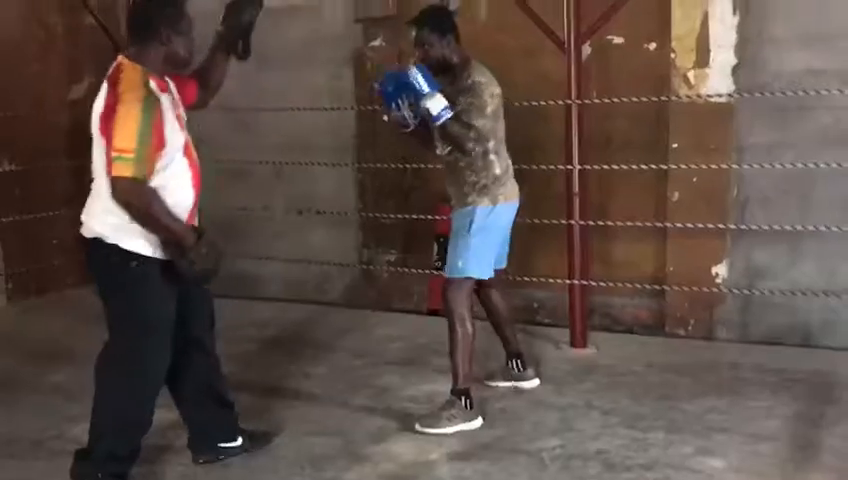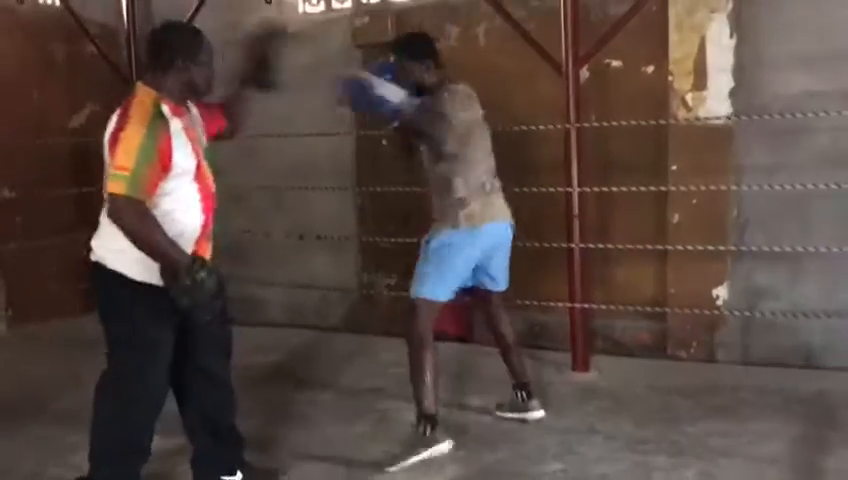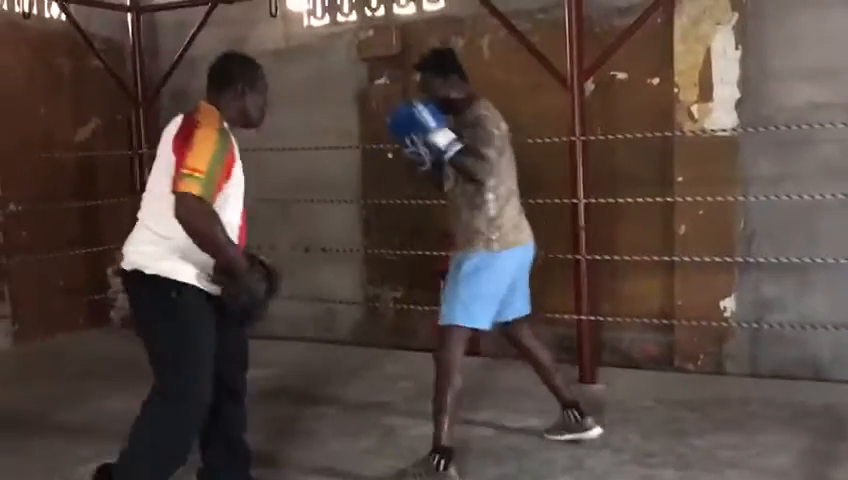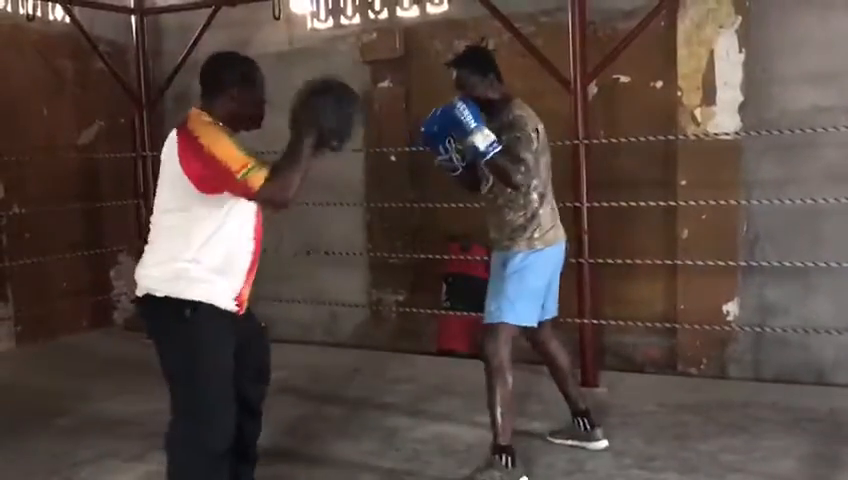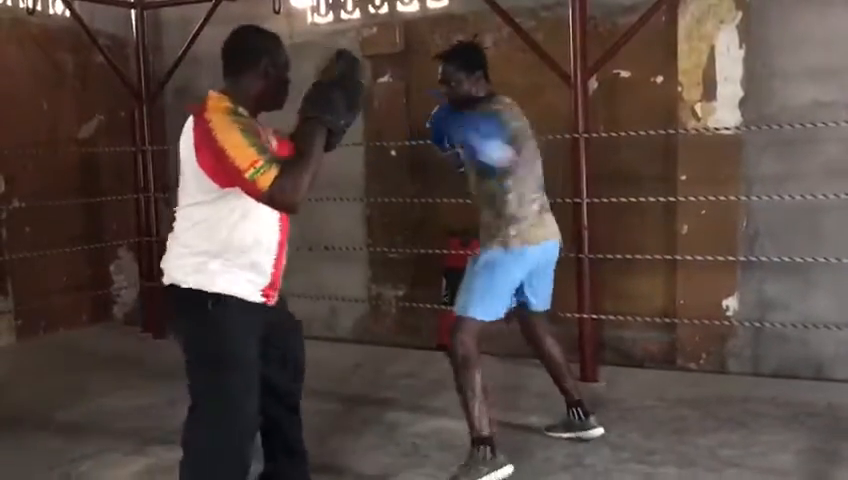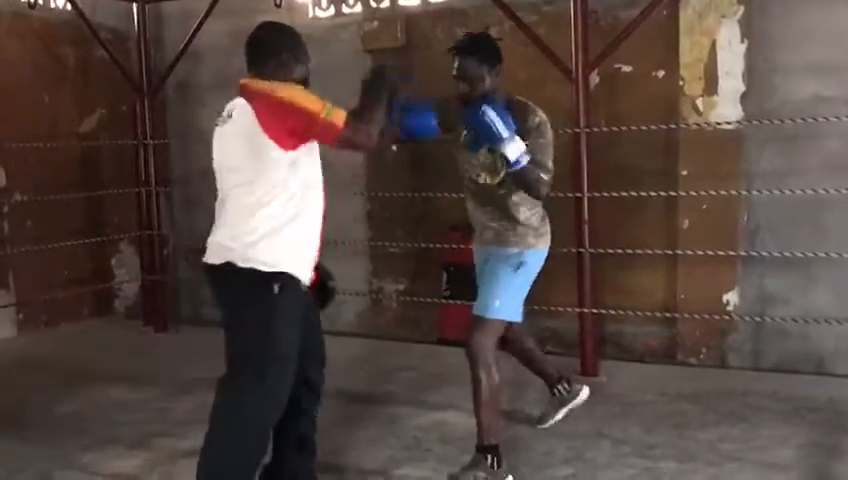
dt=0.4s
person 1, frame 1
left shoulder: (158, 82)
right shoulder: (131, 94)
left elbow: (202, 91)
right elbow: (127, 188)
left wrist: (228, 40)
right wrist: (185, 238)
left hip: (159, 248)
right hip: (130, 251)
left knee: (193, 341)
right knee: (139, 359)
left ankle: (216, 436)
person 1, frame 2
left shoulder: (183, 111)
right shoulder: (143, 119)
left elbow: (225, 123)
right elbow: (122, 206)
left wrist: (248, 76)
right wrist: (179, 263)
left hip: (177, 272)
right hip: (136, 278)
left knee: (206, 369)
right knee: (135, 388)
person 1, frame 3
left shoulder: (205, 129)
right shoulder: (207, 130)
right elbow: (191, 209)
left wrist: (233, 263)
right wrist: (238, 265)
left hip: (189, 280)
right hip: (166, 280)
left knee: (224, 379)
right knee: (183, 393)
person 1, frame 4
left shoulder: (212, 137)
right shoulder: (203, 137)
left elbow: (260, 184)
right elbow: (277, 192)
left wrist: (304, 148)
right wrist: (307, 136)
left hip: (217, 298)
right hip: (183, 299)
left knee: (246, 382)
right knee: (205, 414)
person 1, frame 5
left shoulder: (247, 122)
right shoulder: (220, 123)
left elbow: (288, 158)
right elbow: (287, 194)
left wrist: (317, 122)
right wrist: (319, 124)
left hip: (253, 289)
right hip: (211, 293)
left knee: (281, 386)
right knee: (226, 411)
person 1, frame 6
left shoulder: (238, 114)
right shoulder: (276, 100)
right elbow: (359, 132)
left wrist: (306, 268)
right wrist: (379, 89)
left hip: (270, 269)
right hip: (259, 273)
left knee: (302, 373)
right knee: (256, 391)
person 2, frame 1
left shoulder: (476, 83)
right shoulder: (448, 82)
left elbow: (467, 142)
right elbow: (429, 138)
left wrist: (431, 99)
right wrist: (404, 110)
left hip: (487, 202)
right hip: (481, 201)
left knee: (455, 295)
right knee: (484, 285)
left ankle: (462, 403)
right ankle: (518, 364)
person 2, frame 2
left shoulder: (449, 100)
right shoulder: (448, 99)
left elbow: (437, 139)
right elbow: (414, 138)
left wrist: (389, 94)
right wrist: (396, 109)
left hip: (462, 228)
right hip: (495, 221)
left knee: (420, 322)
right knee: (492, 307)
left ankle: (427, 428)
right ankle: (524, 396)
person 2, frame 3
left shoulder: (478, 118)
right shoulder: (473, 118)
left elbow: (480, 173)
right elbow: (453, 178)
left wrist: (438, 134)
right wrist: (421, 146)
left hip: (488, 249)
right hip: (514, 243)
left knee: (449, 348)
right knee: (518, 331)
right ankle: (576, 414)
person 2, frame 4
left shoulder: (516, 118)
right shoulder: (496, 121)
left elbow: (515, 177)
right elbow: (477, 182)
left wrist: (478, 135)
left hip: (528, 247)
right hip: (537, 245)
left knee: (496, 346)
right knee: (542, 334)
right ankle: (586, 425)
person 2, frame 5
left shoulder: (495, 113)
right shoulder: (488, 113)
left elbow: (505, 163)
right elbow: (479, 172)
left wrist: (488, 147)
right wrist: (460, 146)
left hip: (510, 245)
right hip: (542, 240)
left knee: (461, 342)
right knee: (535, 327)
right ankle: (580, 414)
person 2, frame 6
left shoulder: (529, 118)
right shoulder: (464, 114)
left elbow: (540, 186)
left wrist: (507, 140)
right wrist: (416, 122)
left hip: (520, 245)
right hip: (488, 243)
left knee: (479, 344)
right knee: (504, 329)
right ankle: (564, 387)
